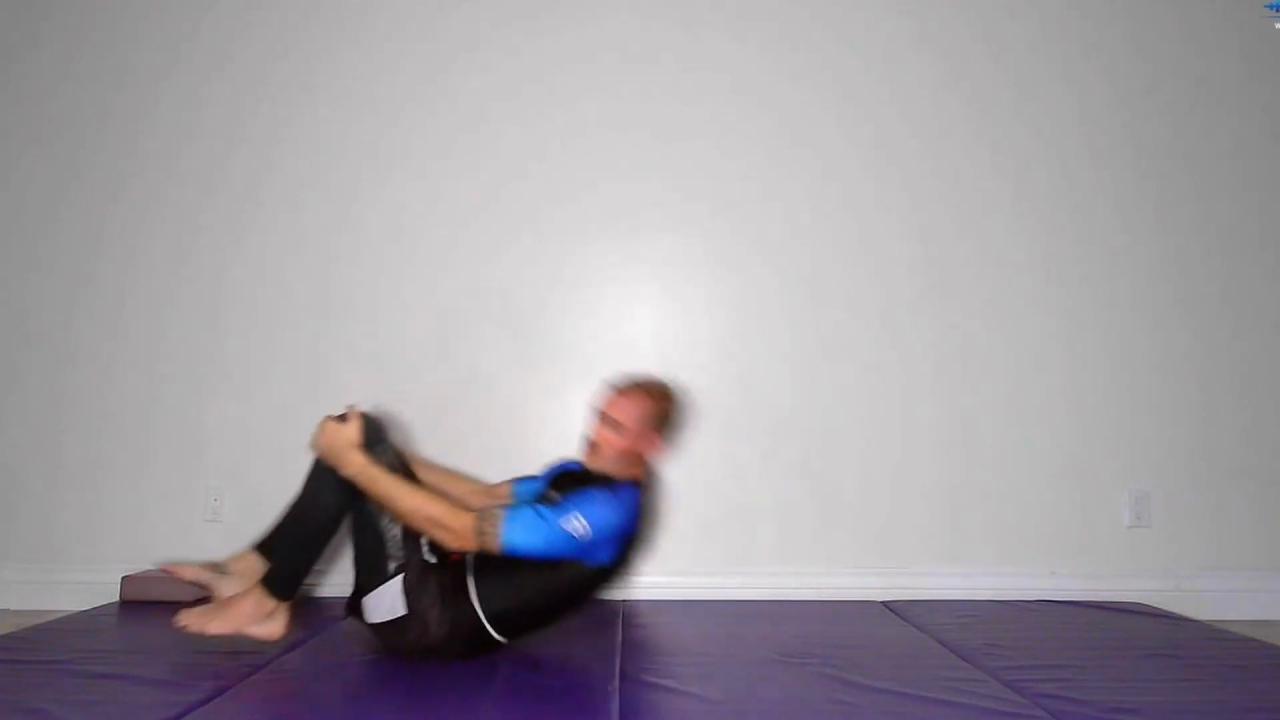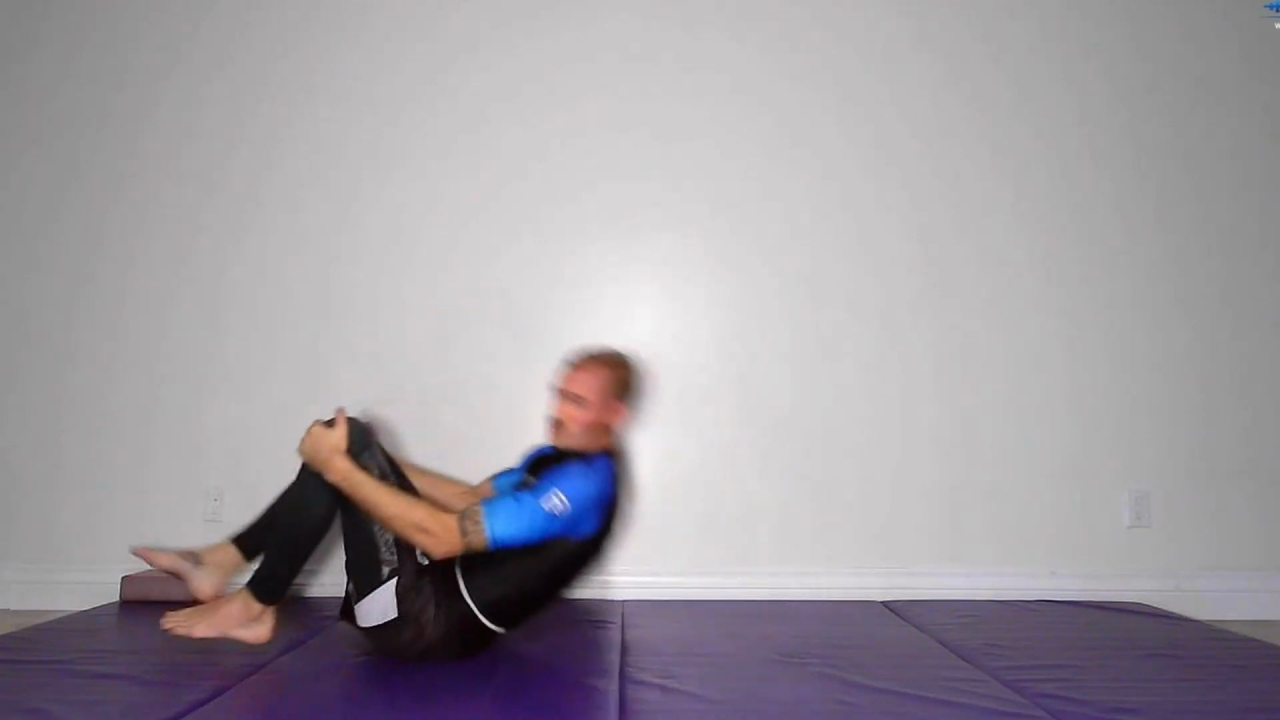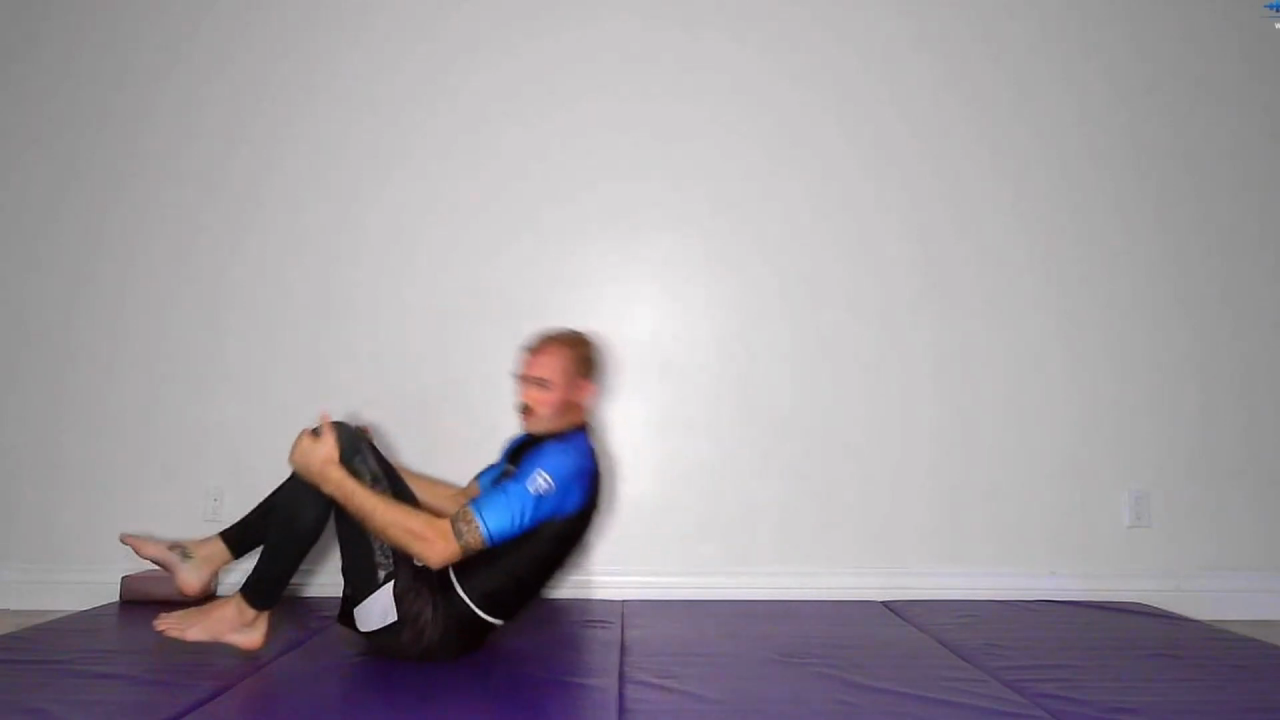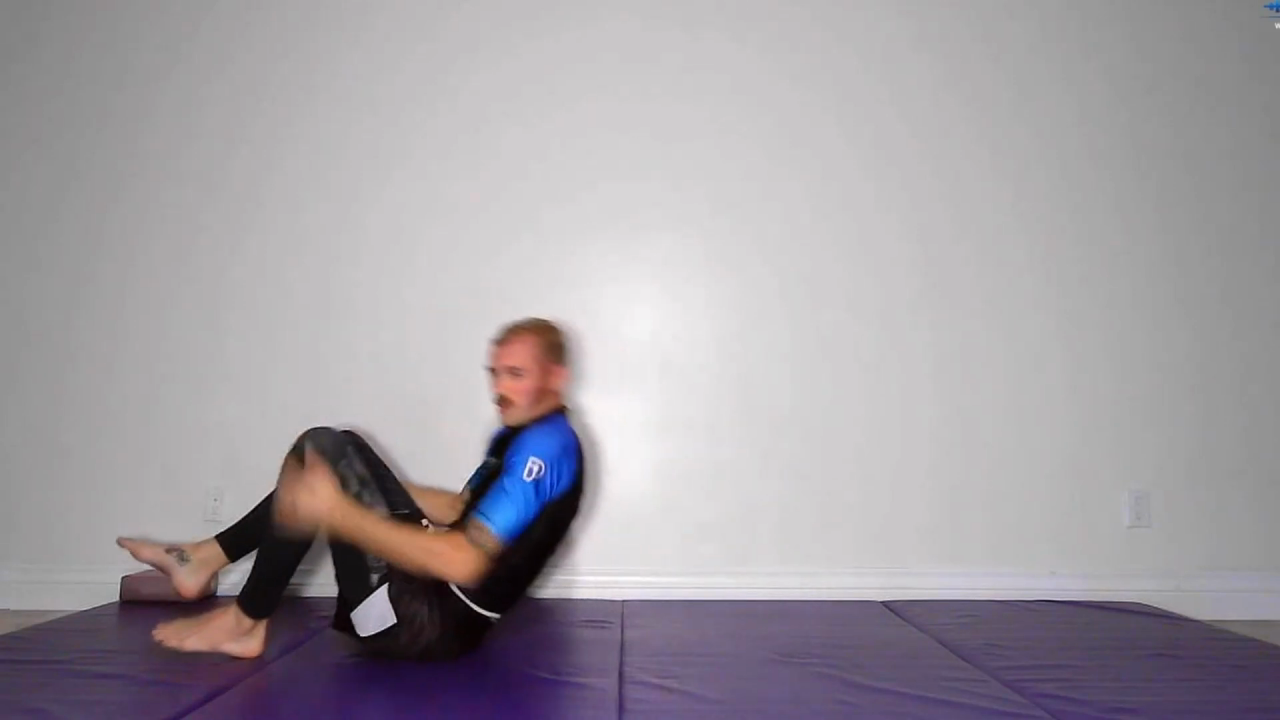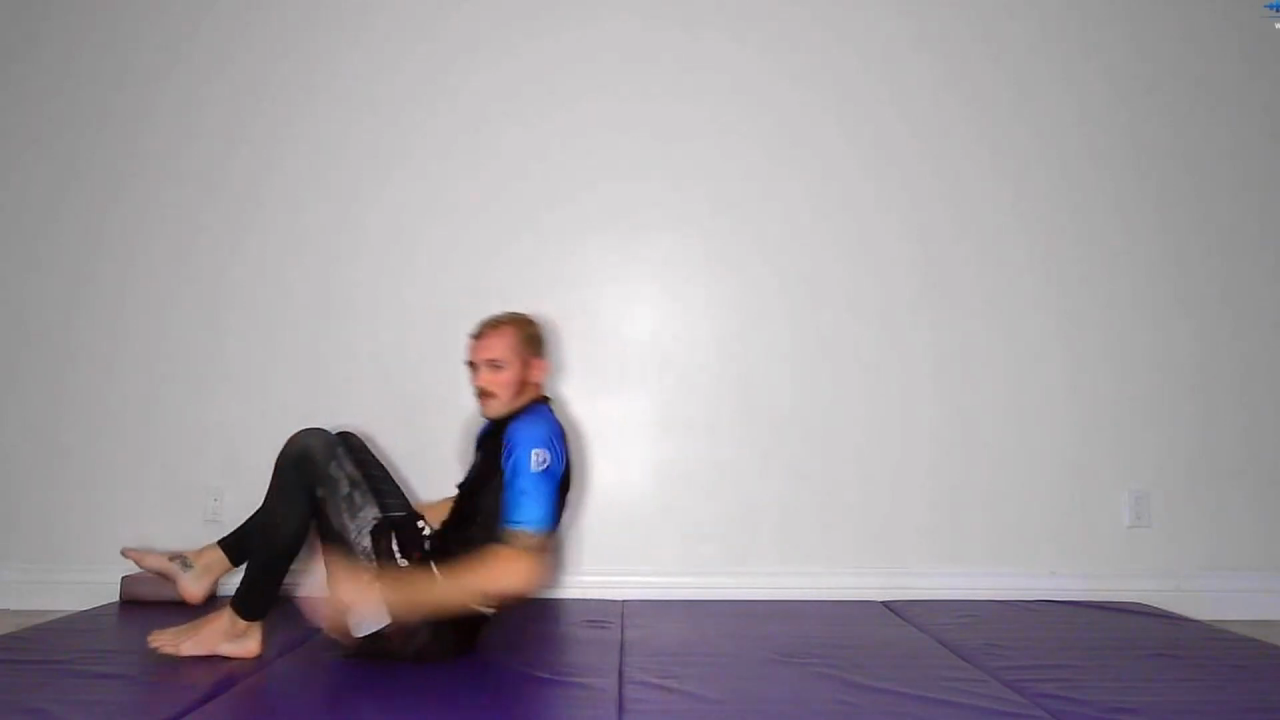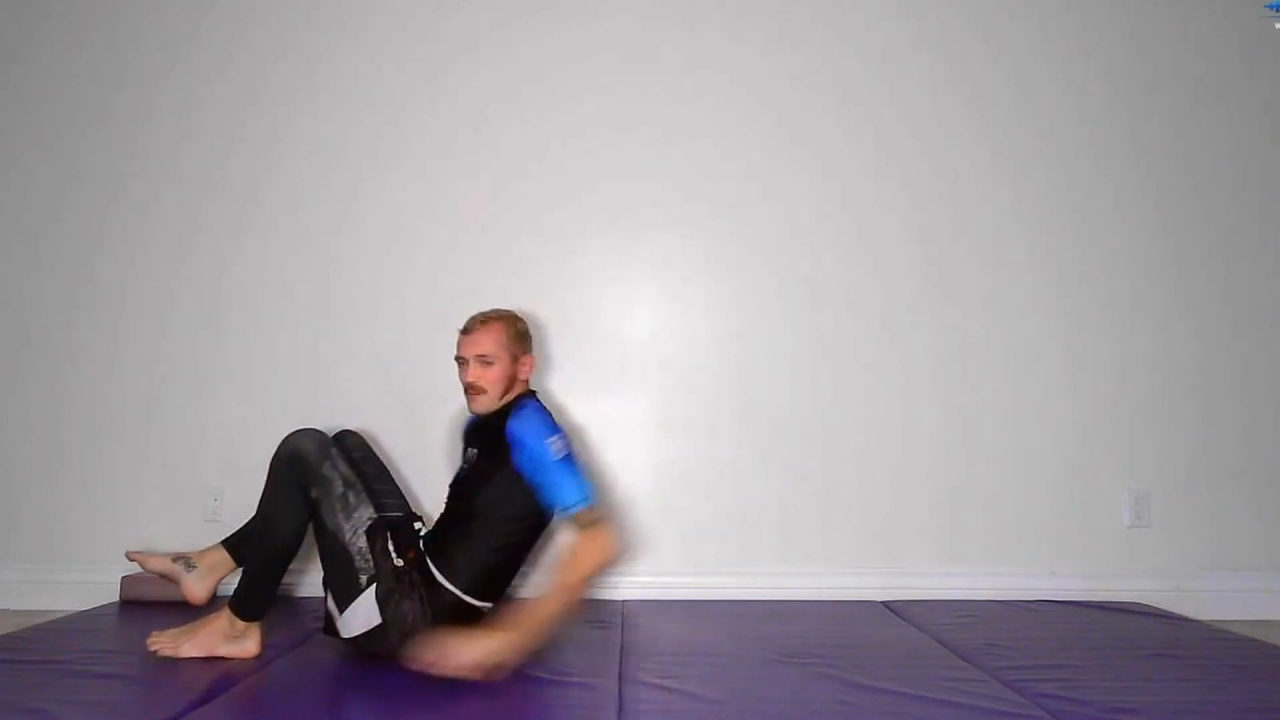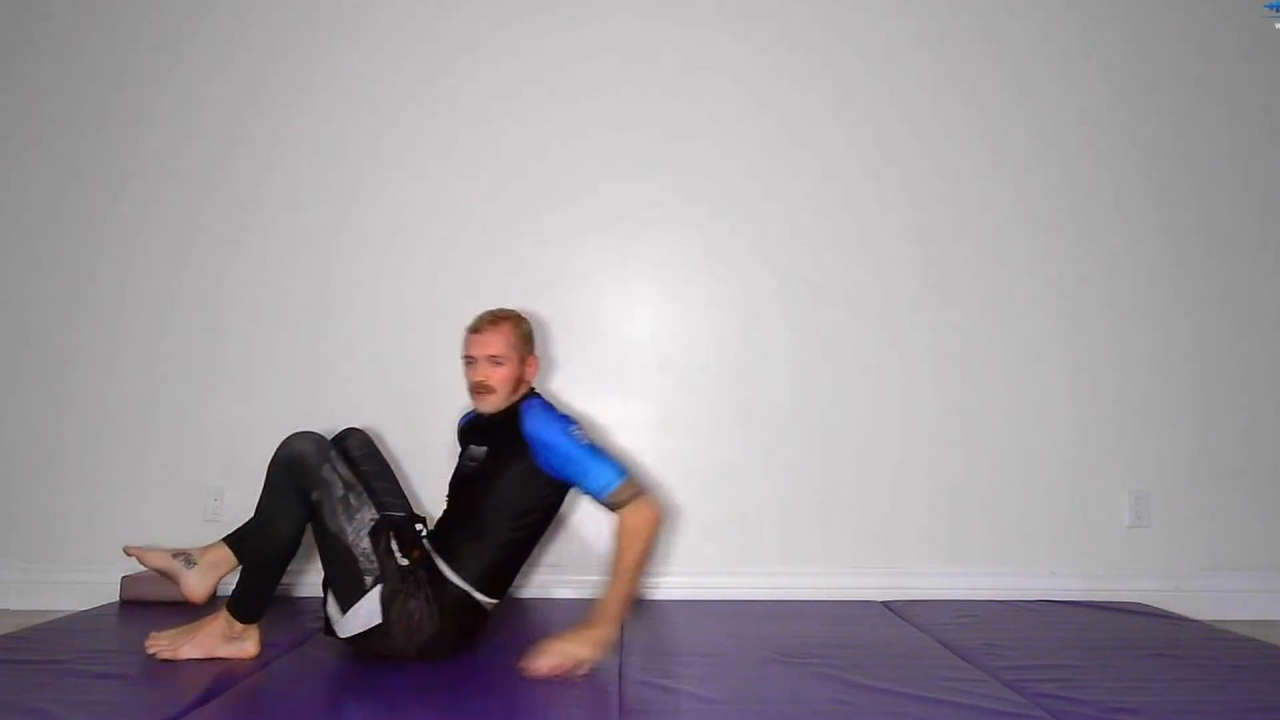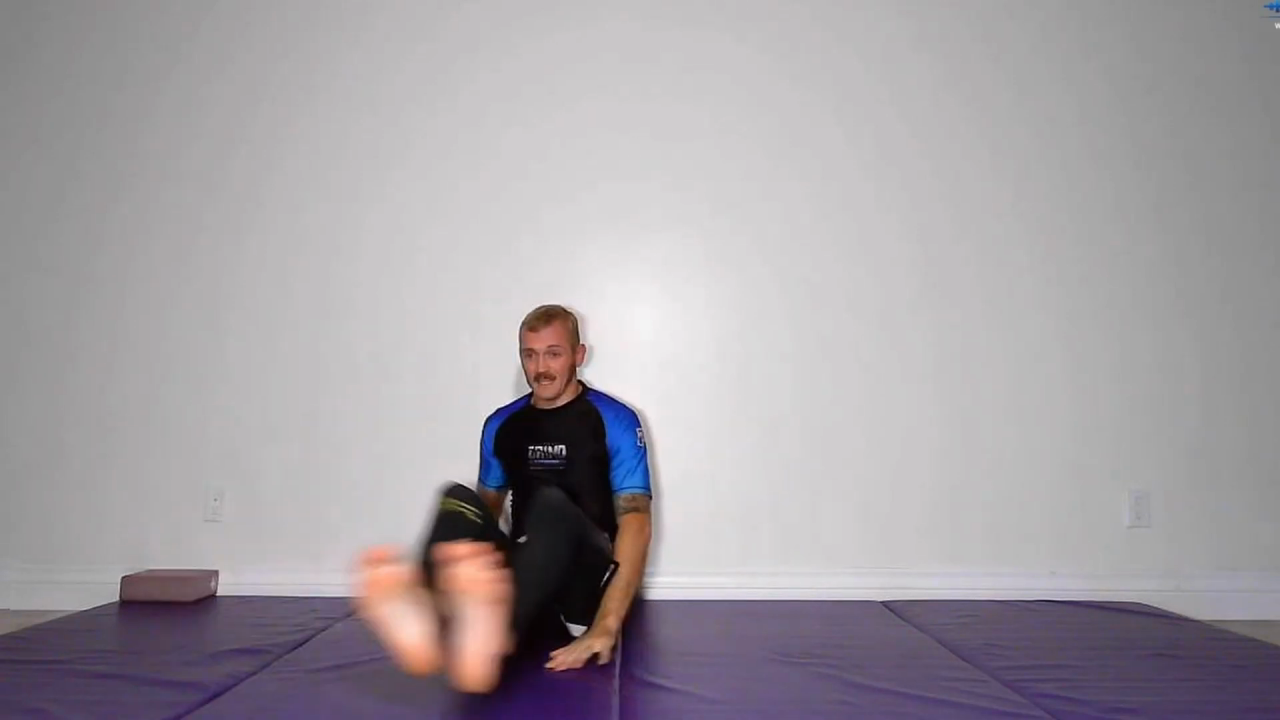
dt=0.1s
person 1, frame 1
left shoulder: (604, 514)
right shoulder: (576, 473)
left elbow: (459, 532)
right elbow: (485, 496)
left wrist: (351, 459)
right wrist: (377, 450)
left hip: (431, 619)
right hip: (447, 585)
left knee: (350, 450)
right knee: (359, 437)
left ankle: (267, 602)
right ankle: (252, 568)
person 1, frame 2
left shoulder: (583, 485)
right shoulder: (557, 457)
left elbow: (440, 537)
right elbow: (475, 500)
left wrist: (340, 468)
right wrist: (380, 466)
left hip: (432, 622)
right hip: (448, 591)
left knee: (340, 456)
right knee: (348, 445)
left ankle: (254, 609)
right ankle: (227, 560)
person 1, frame 3
left shoulder: (562, 462)
right shoulder: (535, 444)
left elbow: (437, 547)
right elbow: (465, 501)
left wrist: (331, 476)
right wrist: (359, 464)
left hip: (428, 622)
right hip: (436, 596)
left knee: (332, 459)
right knee: (338, 447)
left ankle: (248, 614)
right ankle: (211, 554)
person 1, frame 4
left shoulder: (545, 445)
right shoulder: (524, 435)
left elbow: (463, 560)
left wrist: (337, 514)
right wrist: (358, 491)
left hip: (432, 623)
right hip: (434, 596)
left knee: (320, 448)
right knee: (339, 447)
left ankle: (245, 625)
right ankle: (208, 555)
person 1, frame 5
left shoulder: (532, 436)
right shoulder: (507, 428)
left elbow: (523, 570)
left wrist: (383, 590)
left hip: (424, 623)
right hip: (425, 580)
left knee: (310, 451)
right knee: (338, 447)
left ankle: (241, 625)
right ankle: (213, 562)
person 1, frame 6
left shoulder: (527, 429)
right shoulder: (483, 422)
left elbow: (599, 540)
left wrist: (507, 634)
left hip: (419, 614)
left knee: (302, 450)
right knee: (344, 445)
left ankle: (238, 626)
right ankle: (216, 563)
person 1, frame 7
left shoulder: (541, 427)
right shoulder: (475, 423)
left elbow: (643, 510)
left wrist: (600, 630)
left hip: (419, 615)
right hip: (427, 573)
right knee: (350, 444)
left ankle: (236, 627)
right ankle: (217, 560)
person 1, frame 8
left shoulder: (614, 421)
right shoulder: (502, 424)
left elbow: (635, 522)
left wrist: (606, 628)
left hip: (581, 578)
right hip: (510, 570)
left knee: (552, 506)
right knee: (457, 503)
left ankle: (482, 644)
